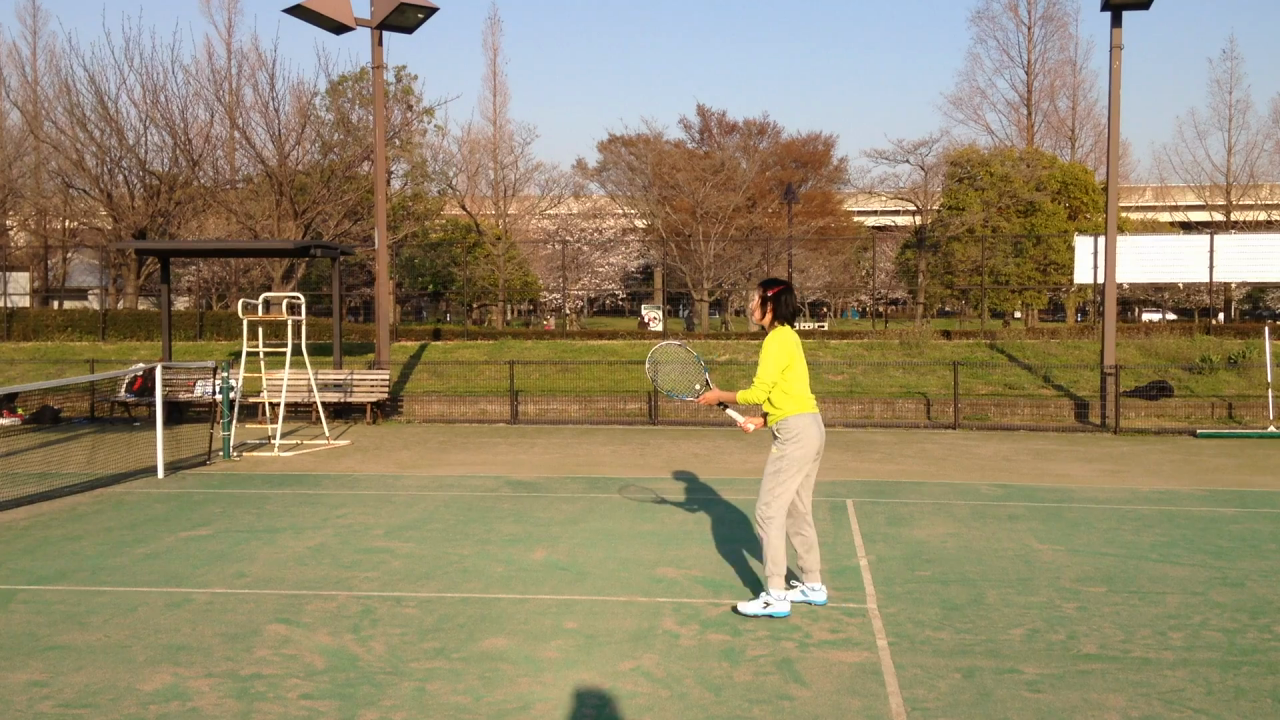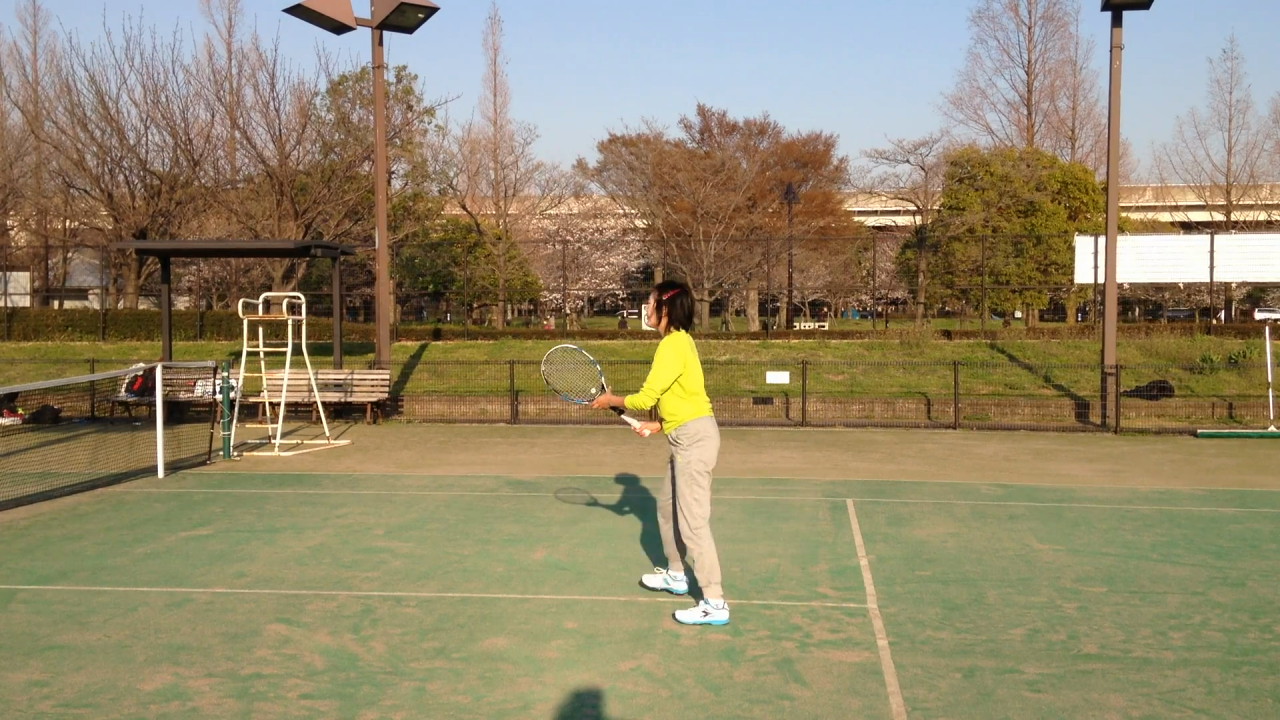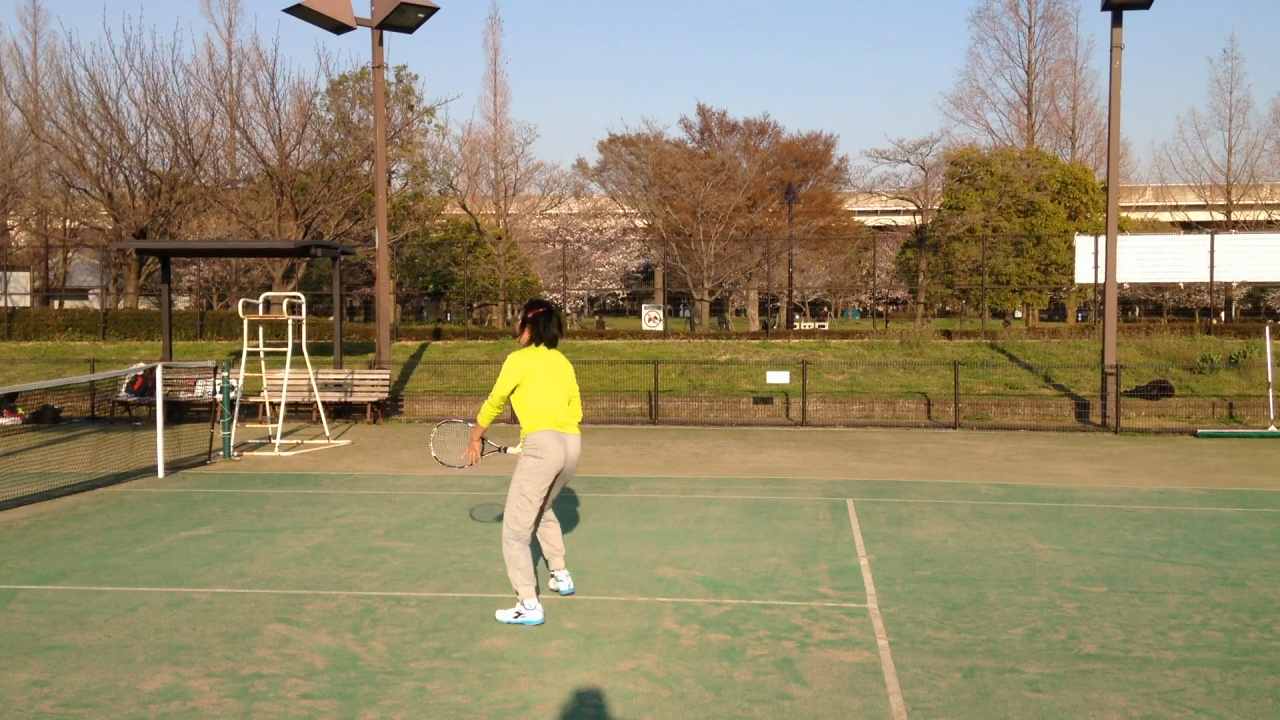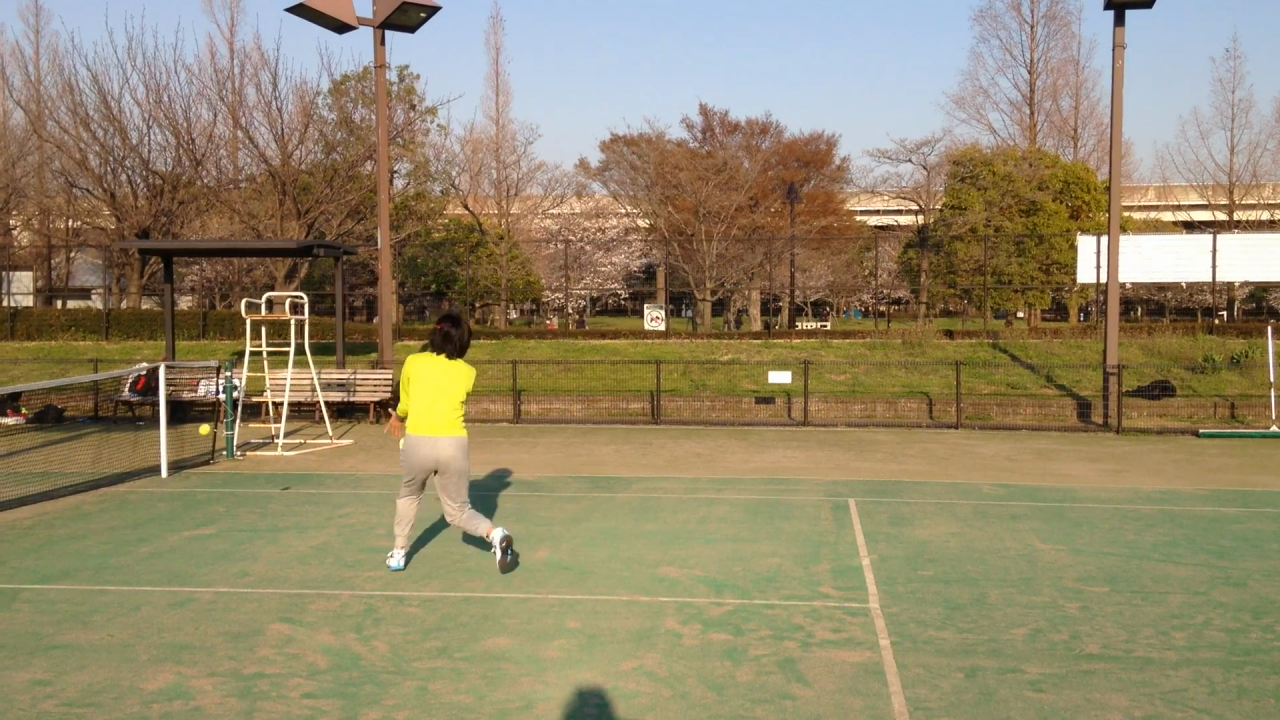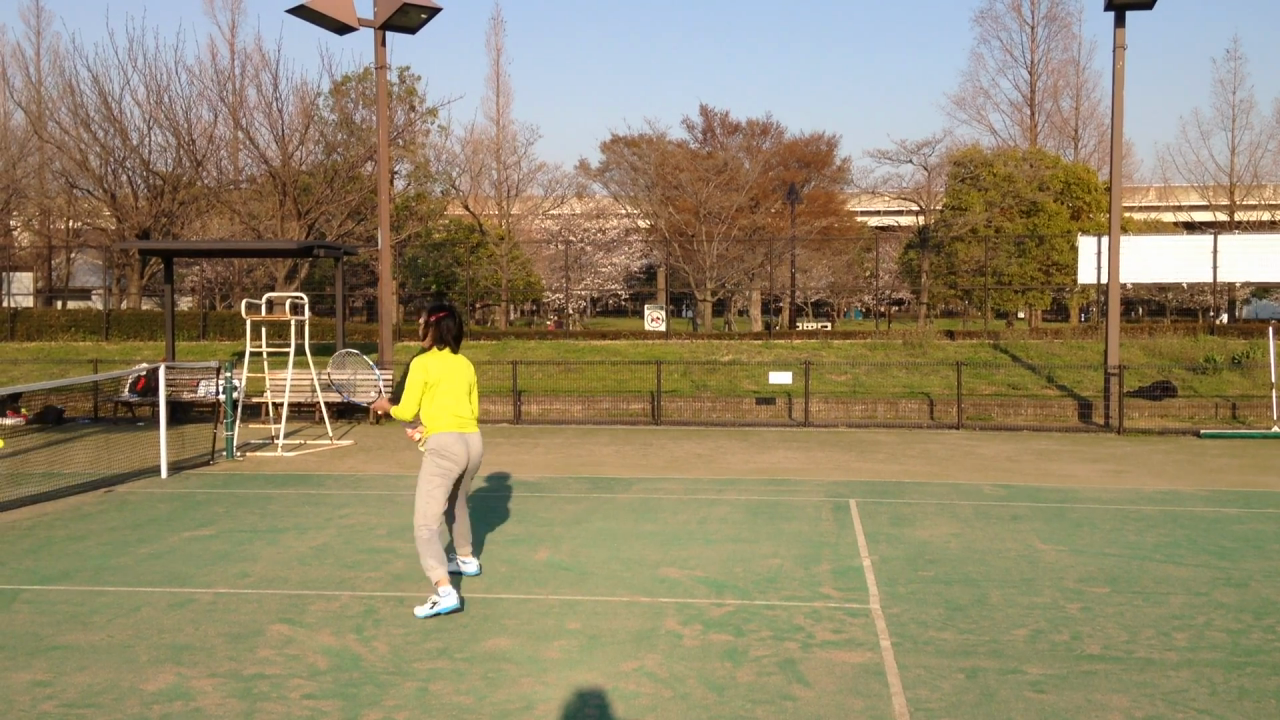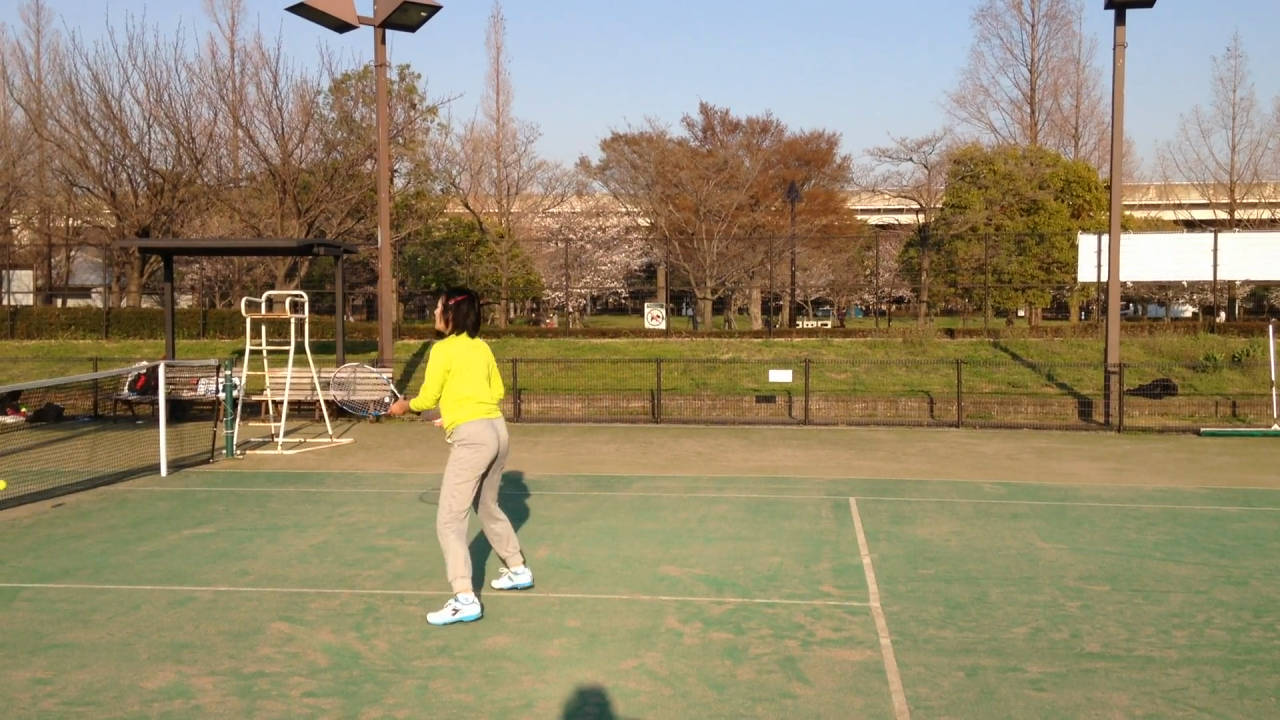
dt=0.7s
person 1, frame 1
left shoulder: (777, 340)
right shoulder: (786, 338)
left elbow: (758, 392)
left wrist: (719, 396)
right wrist: (761, 420)
left hip: (795, 434)
right hip: (806, 429)
left knee: (768, 514)
right knee: (797, 512)
left ankle: (775, 596)
right ankle: (813, 584)
person 1, frame 2
left shoulder: (672, 345)
right shoulder: (681, 341)
left elbow: (646, 398)
left wrist: (610, 400)
right wrist: (658, 425)
left hip: (694, 439)
right hip: (691, 437)
left knee: (693, 523)
right knee: (667, 507)
left ankle: (715, 603)
right ankle: (676, 574)
person 1, frame 3
left shoulder: (519, 360)
right shoulder: (564, 363)
left elbow: (494, 404)
left wrist: (476, 438)
left hip: (542, 447)
right hip: (571, 445)
left knee: (514, 531)
right knee: (541, 511)
left ankle: (529, 605)
right ankle: (560, 576)
person 1, frame 4
left shoulder: (413, 362)
right shoulder: (468, 373)
left wrist: (397, 419)
left hip: (418, 445)
right hip: (453, 446)
left knee: (408, 495)
right knee: (457, 512)
left ankle: (399, 553)
right ankle: (496, 536)
person 1, frame 5
left shoulder: (423, 363)
right shoulder: (465, 364)
left elbow: (407, 411)
left wrist: (385, 406)
left hip: (444, 447)
right hip: (473, 443)
left knee: (425, 527)
right knee: (455, 505)
left ankle: (445, 592)
right ankle: (467, 559)
person 1, frame 6
left shoulder: (442, 350)
right shoulder: (481, 347)
left elbow: (426, 400)
left wrist: (403, 405)
left hip: (472, 438)
right hip: (496, 430)
left knee: (450, 522)
right knee: (488, 506)
left ankle: (465, 600)
right ankle: (518, 569)
